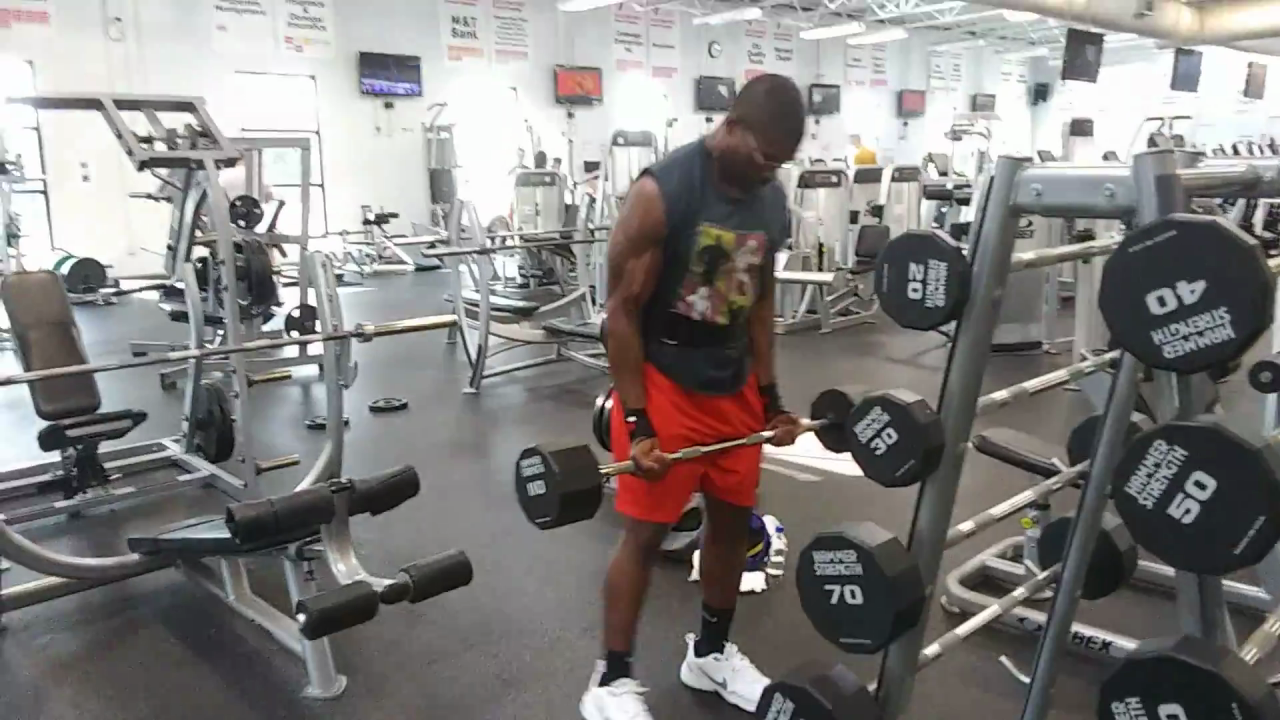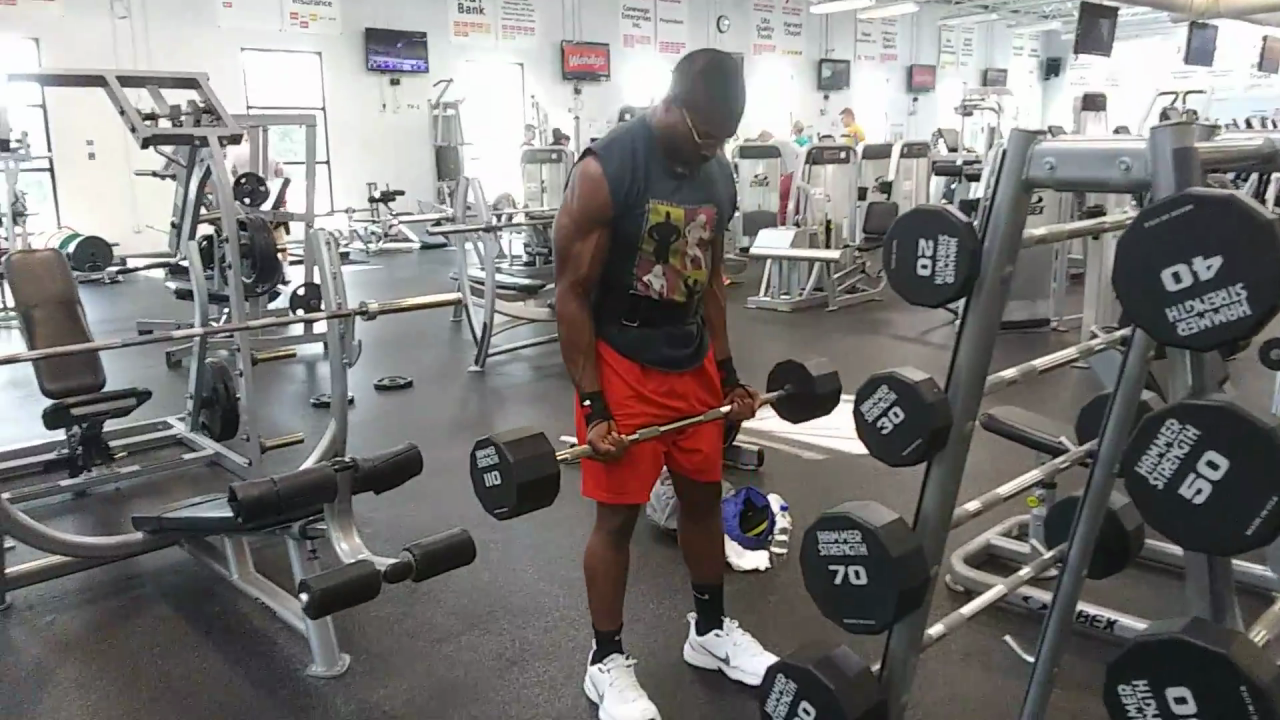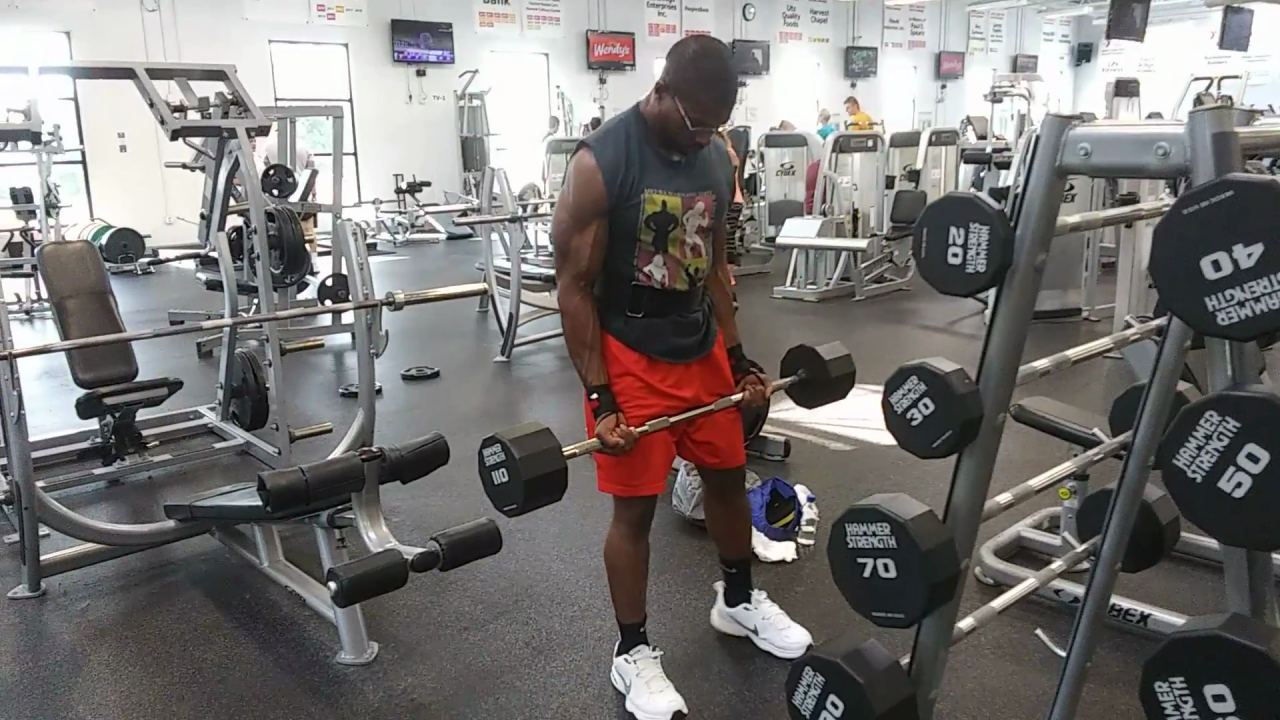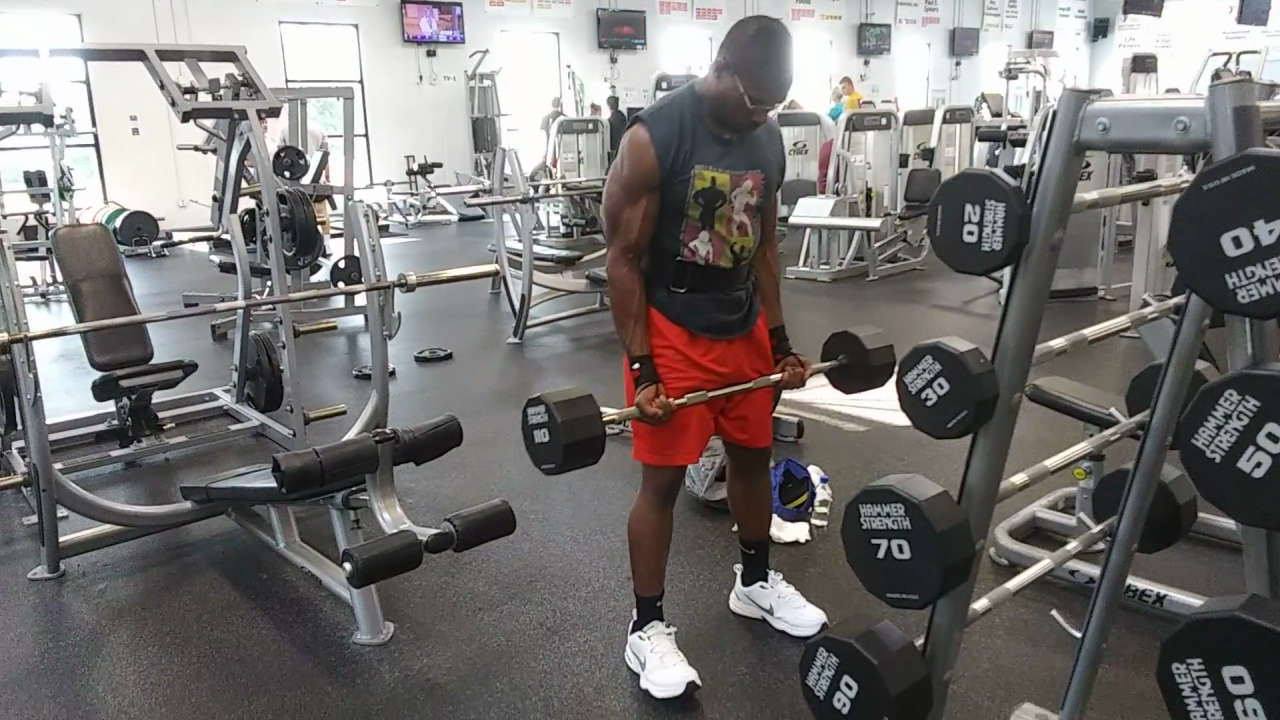
dt=0.4s
person 1, frame 1
left shoulder: (773, 201)
right shoulder: (660, 191)
right elbow: (622, 311)
left wrist: (769, 397)
right wrist: (637, 422)
left hip: (733, 389)
right hip: (664, 385)
left knee: (734, 520)
right knee: (646, 532)
left ankle: (710, 652)
person 1, frame 2
left shoulder: (719, 175)
right shoulder: (604, 170)
right elbow: (572, 294)
left wrist: (727, 372)
right wrist: (593, 405)
left hip: (692, 363)
right hip: (622, 366)
left knee: (704, 496)
right knee: (617, 514)
left ankle: (709, 630)
right ankle: (606, 662)
person 1, frame 3
left shoulder: (717, 159)
right shoulder: (600, 163)
right elbow: (575, 288)
left wrist: (738, 357)
right wrist: (599, 399)
left hip: (703, 349)
right hip: (631, 359)
left knee: (728, 477)
right knee: (635, 506)
left ankle: (738, 599)
right ankle: (632, 652)
person 1, frame 4
left shoulder: (767, 141)
right shoulder: (654, 137)
right elbow: (623, 259)
left wrist: (779, 339)
right wrist: (641, 368)
left hip: (743, 327)
right hip: (672, 330)
left knee: (753, 457)
right knee: (662, 479)
left ankle: (755, 580)
right ankle: (647, 629)
